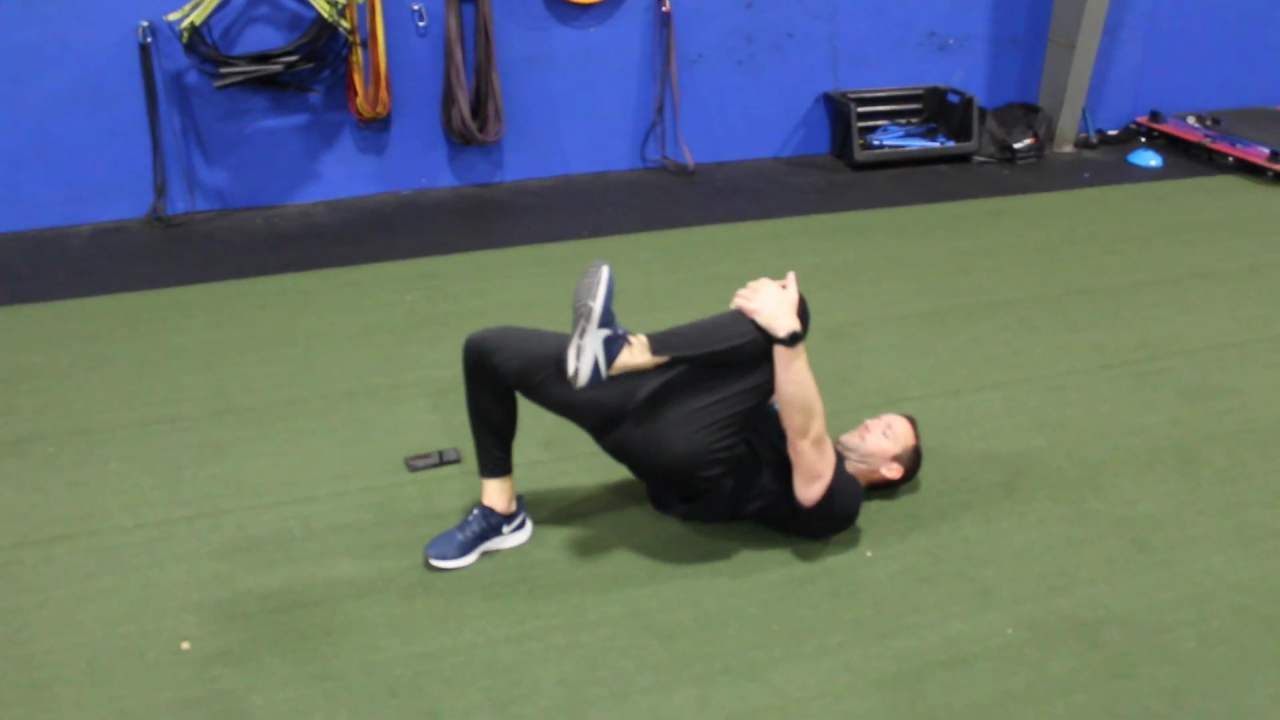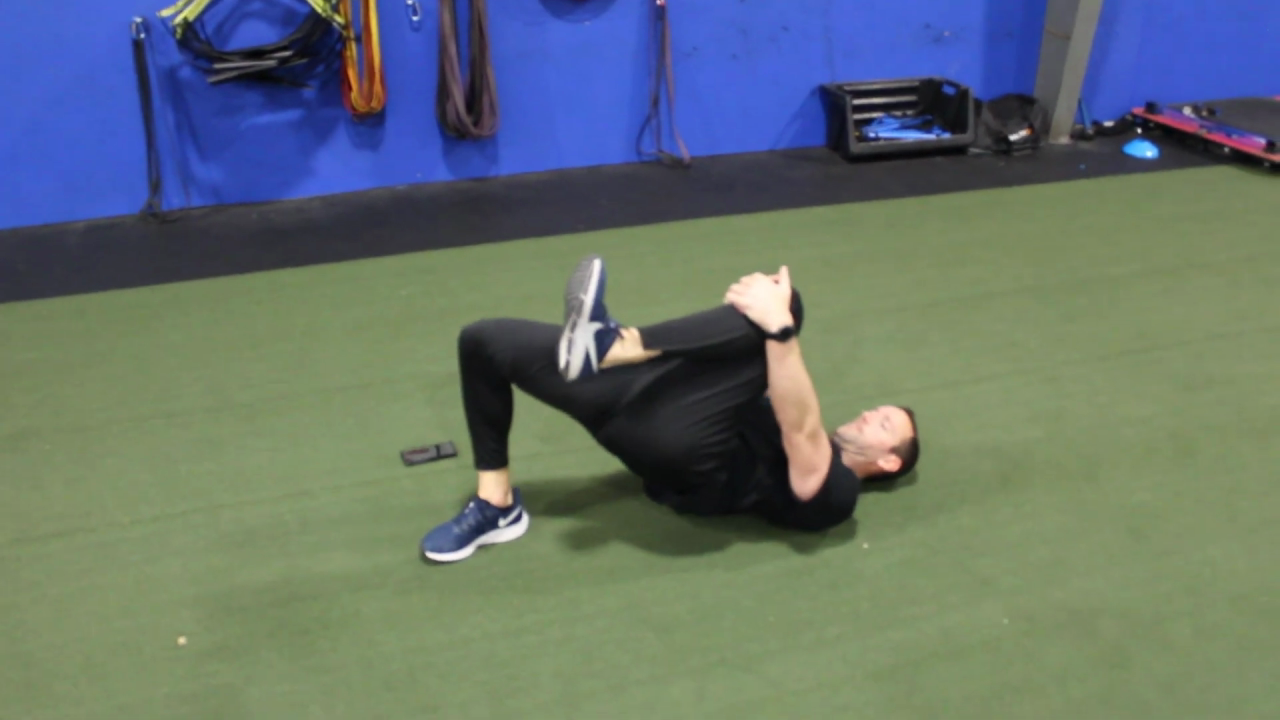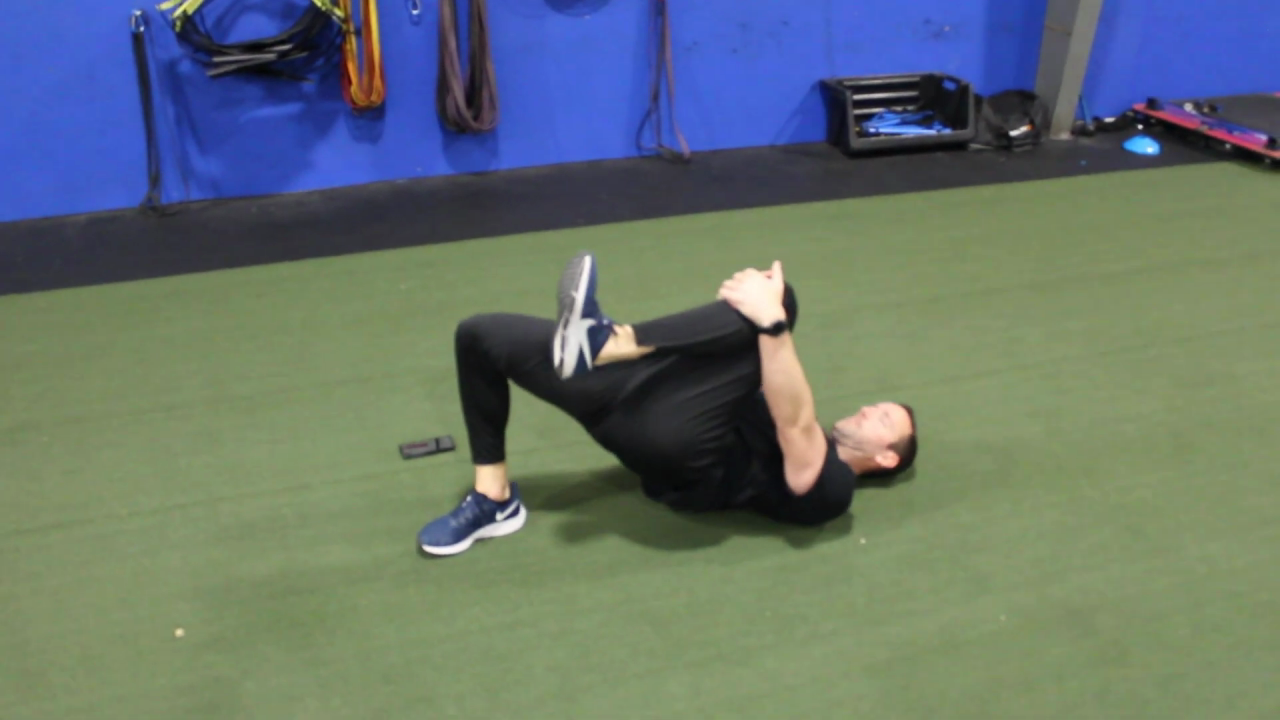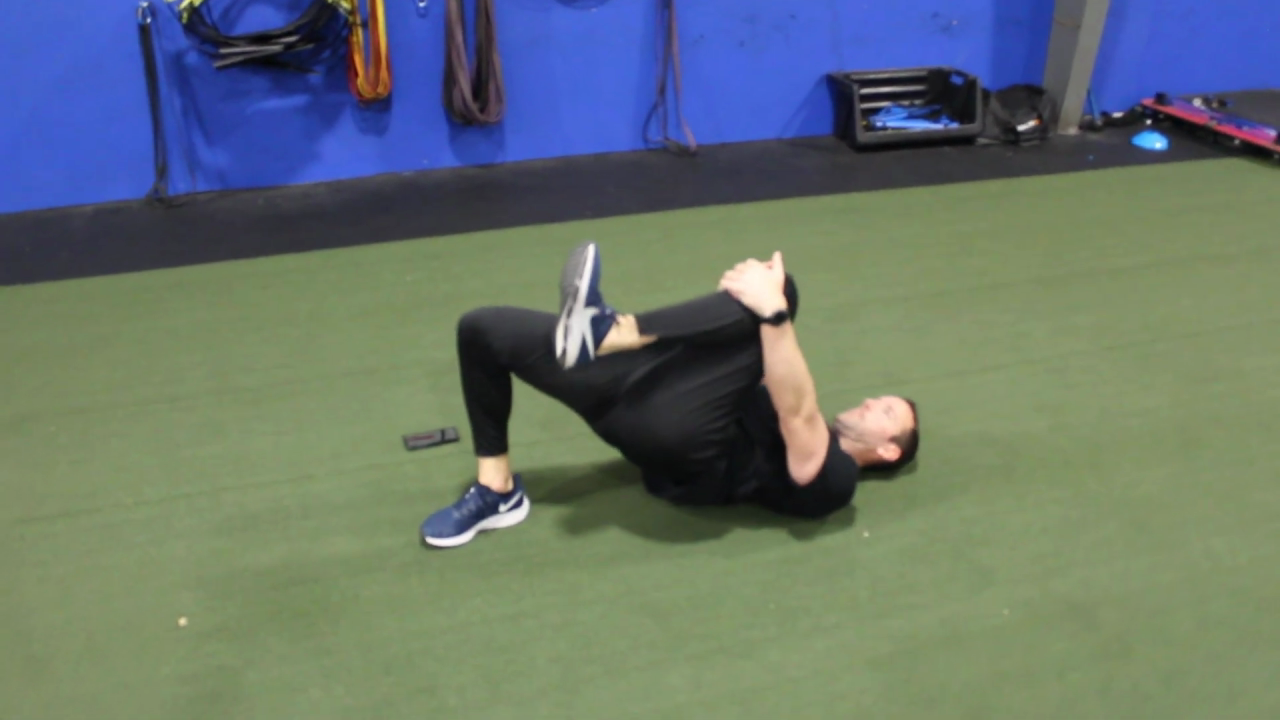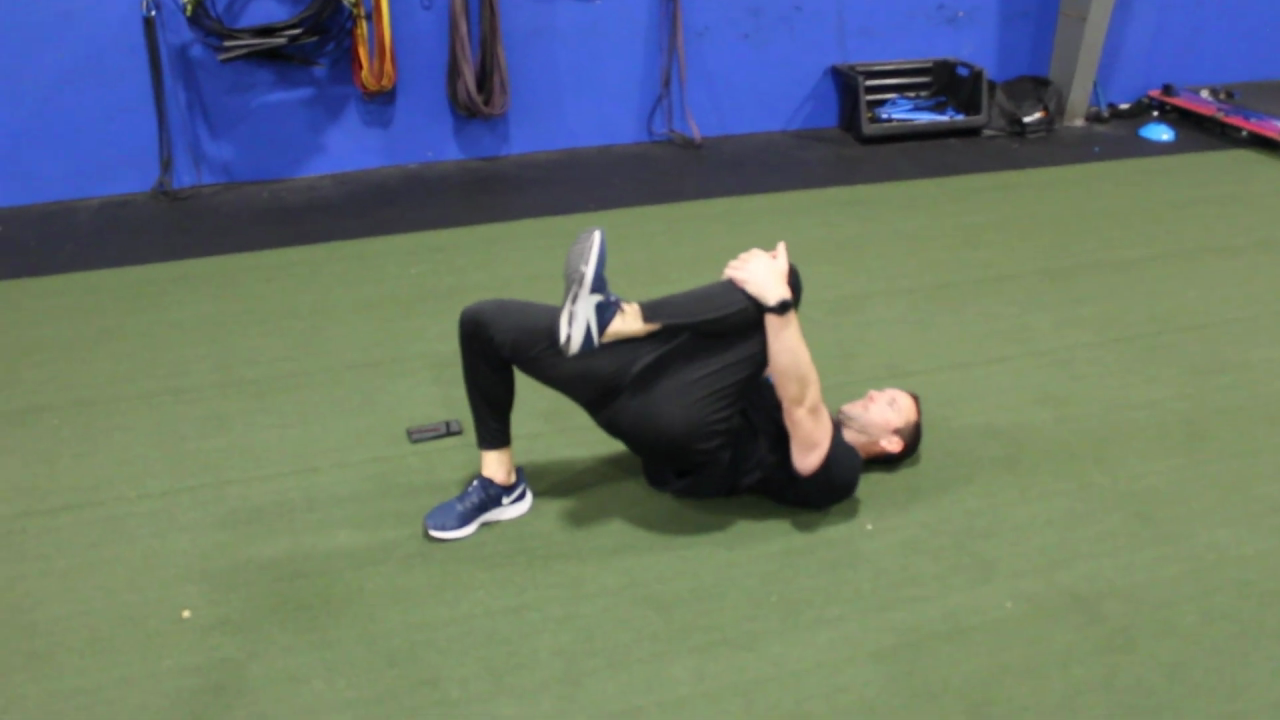
dt=0.1s
person 1, frame 1
left shoulder: (837, 497)
right shoulder: (800, 448)
left elbow: (808, 436)
left wrist: (786, 333)
right wrist: (753, 315)
left hip: (690, 448)
right hip: (647, 409)
left knee: (786, 320)
right knee: (489, 349)
left ankle: (618, 353)
right ankle: (500, 513)
person 1, frame 2
left shoulder: (834, 490)
right shoulder: (798, 443)
left elbow: (803, 430)
left wrist: (779, 327)
right wrist: (749, 309)
left hip: (683, 440)
right hip: (641, 400)
left knee: (779, 317)
right knee: (484, 340)
left ankle: (610, 347)
right ankle: (496, 506)
person 1, frame 3
left shoulder: (829, 486)
right shoulder: (795, 438)
left elbow: (796, 424)
left wrist: (771, 322)
right wrist: (741, 307)
left hip: (678, 437)
right hip: (638, 403)
left knee: (775, 306)
right knee: (480, 334)
left ankle: (604, 344)
right ankle: (493, 500)
person 1, frame 4
left shoulder: (832, 477)
right shoulder: (796, 430)
left elbow: (798, 414)
left wrist: (772, 312)
right wrist: (749, 298)
left hip: (680, 427)
right hip: (640, 391)
left knee: (776, 298)
right knee: (482, 328)
left ankle: (607, 334)
right ankle: (496, 492)
person 1, frame 5
left shoulder: (836, 468)
right shoulder: (802, 421)
left elbow: (803, 403)
left wrist: (777, 301)
right wrist: (740, 290)
left hip: (683, 417)
right hip: (643, 384)
left knee: (779, 289)
right knee: (483, 321)
left ankle: (610, 321)
right ankle: (499, 486)
